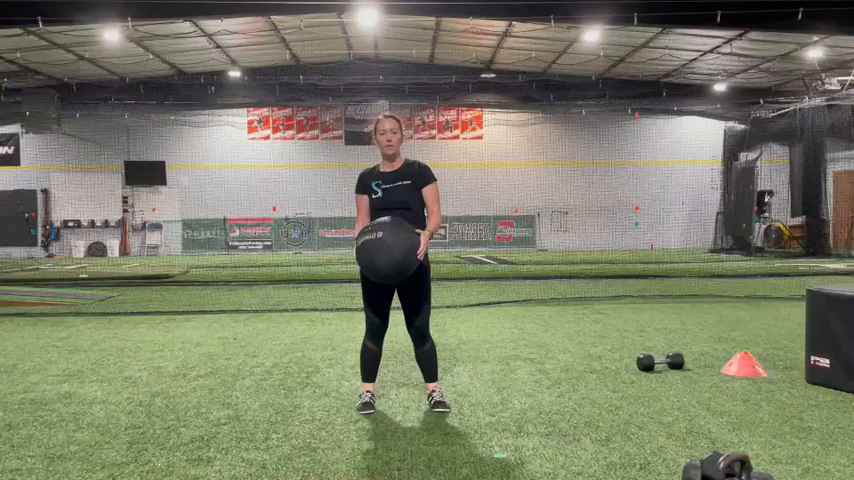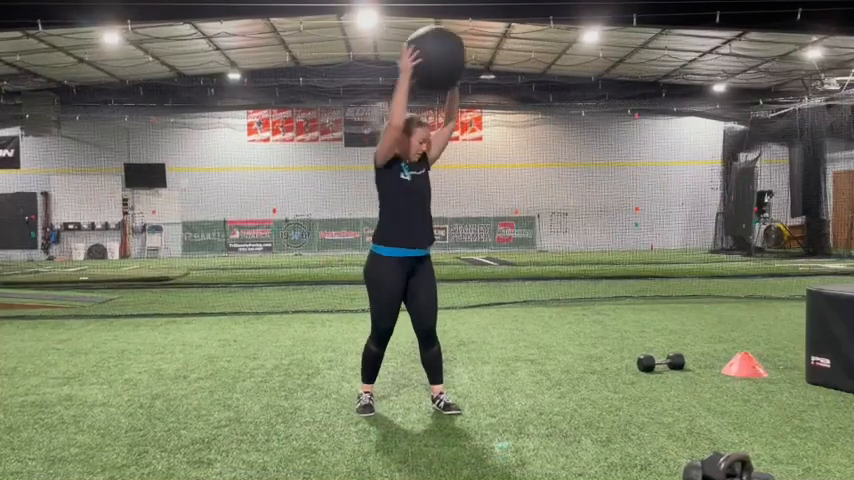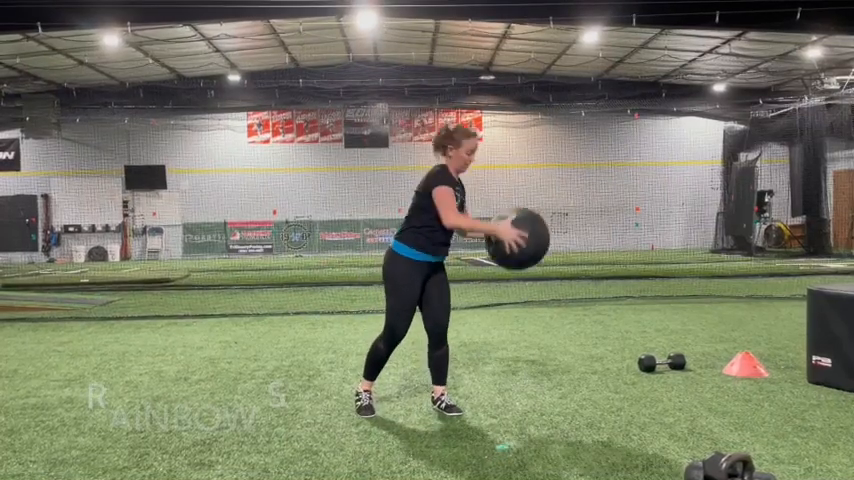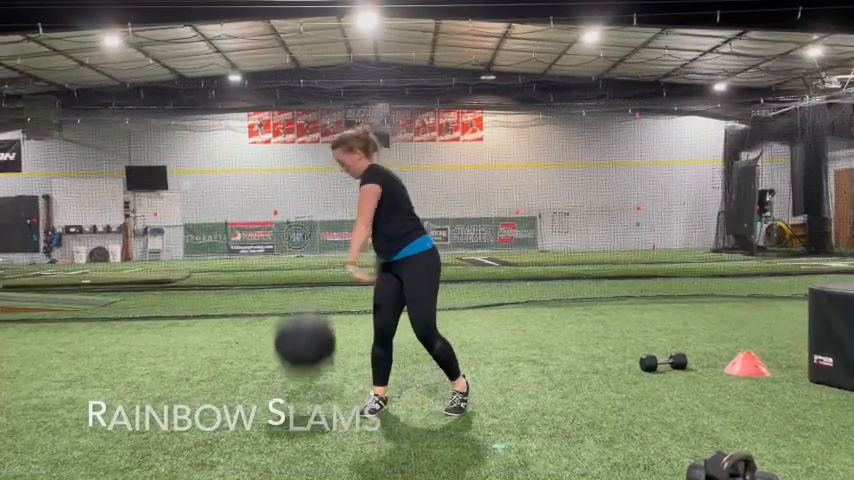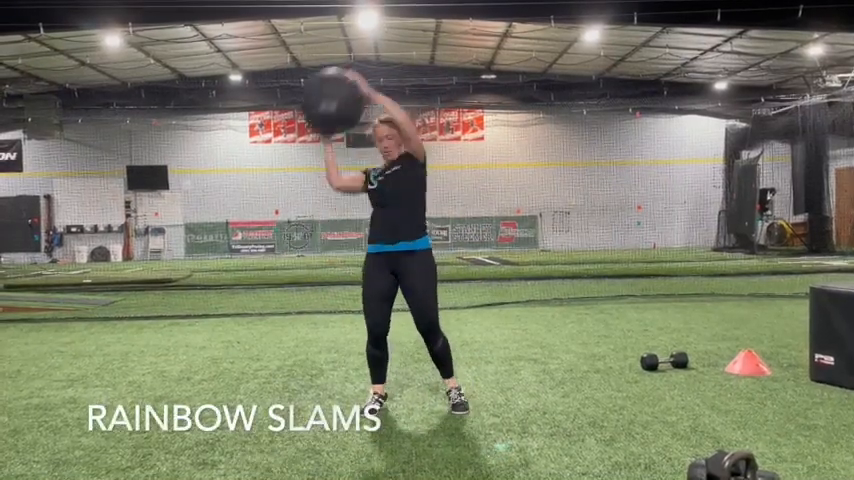
dt=1s
person 1, frame 1
left shoulder: (420, 171)
right shoulder: (367, 178)
left elbow: (435, 213)
right elbow: (363, 220)
left wrist: (427, 233)
left hip: (414, 261)
left knee: (419, 327)
right knee: (375, 327)
left ankle: (434, 391)
right ankle: (367, 391)
person 1, frame 2
left shoulder: (422, 165)
right shoulder: (386, 164)
left elbow: (450, 126)
right elbow: (395, 121)
left wrist: (452, 85)
right wrist: (405, 77)
left hip: (420, 262)
right hip: (386, 262)
left knee: (427, 330)
right knee: (382, 331)
left ankle: (438, 394)
right ankle: (366, 392)
person 1, frame 3
left shoulder: (456, 184)
right shoulder: (437, 176)
left elbow: (458, 224)
right elbow: (450, 219)
left wrist: (495, 230)
right wrist: (497, 230)
left hip: (434, 266)
right hip: (404, 262)
left knee: (439, 331)
right knee: (395, 331)
left ankle: (439, 394)
right ankle: (364, 389)
person 1, frame 4
left shoulder: (373, 177)
right shoulder: (376, 178)
left elbow: (364, 224)
left wrist: (351, 262)
right wrist: (372, 266)
left hip: (418, 260)
right hip: (392, 265)
left knee: (425, 330)
right knee: (382, 331)
left ankle: (460, 386)
right ankle: (379, 394)
person 1, frame 5
left shoulder: (414, 163)
right shoulder: (371, 176)
left elbow: (404, 121)
right elbow: (337, 183)
left wrist: (366, 89)
right wrist: (328, 145)
left hip: (416, 257)
right hip: (378, 260)
left knee: (429, 327)
right knee: (376, 330)
left ankle: (453, 388)
right ankle: (378, 393)
